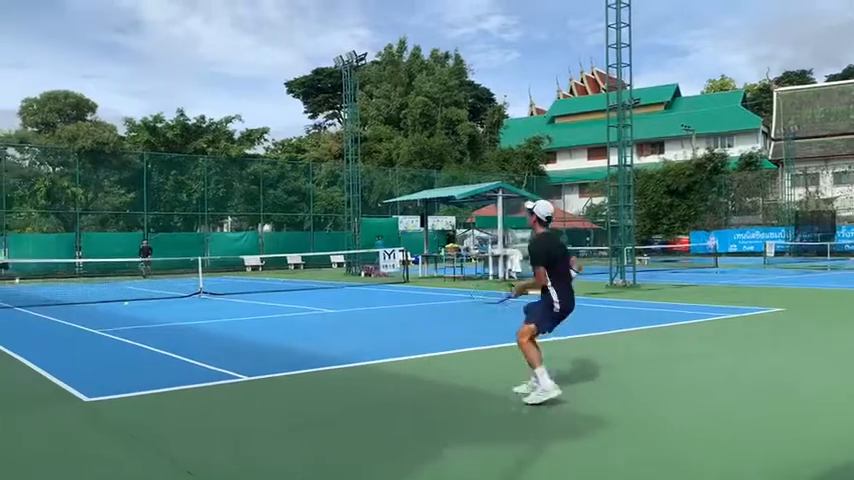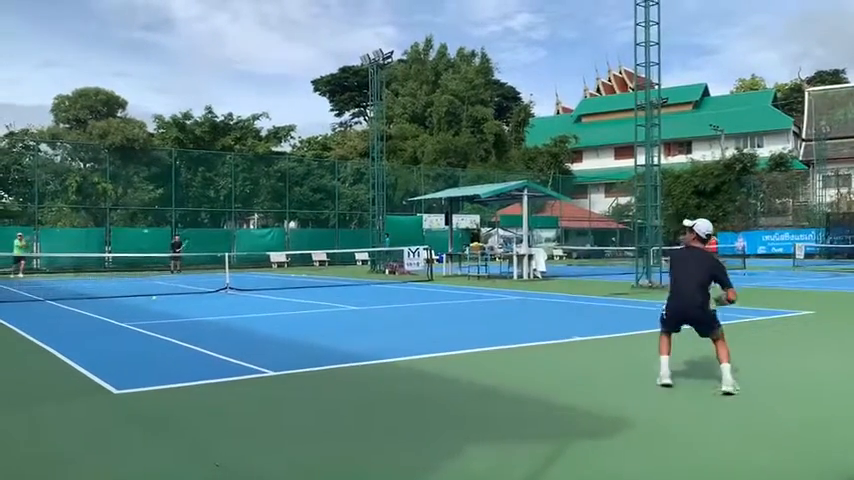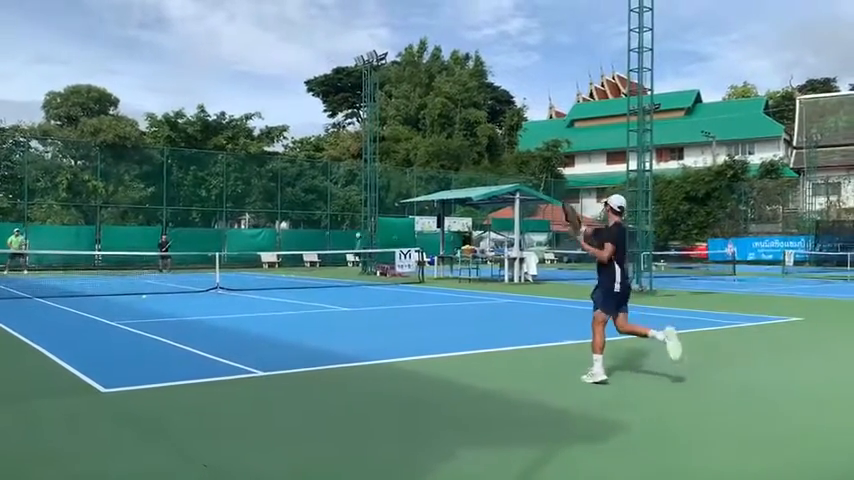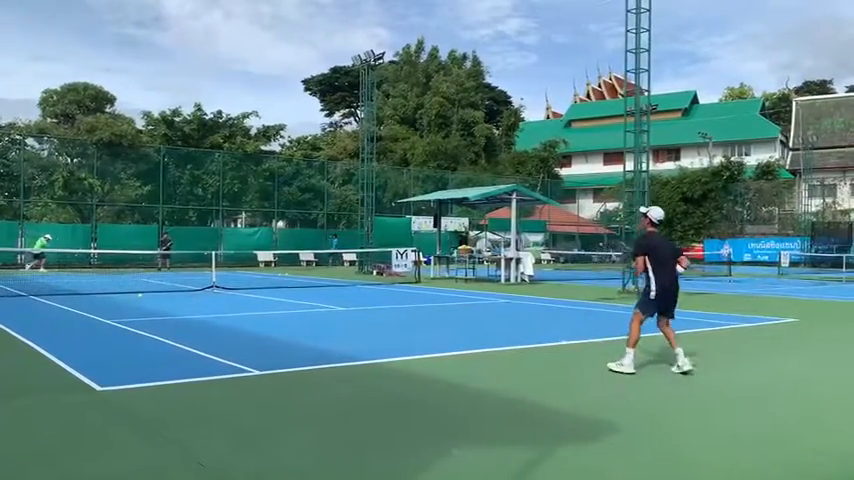
dt=1s
person 1, frame 1
left shoulder: (537, 243)
right shoulder: (556, 240)
left elbow: (541, 280)
right elbow: (573, 266)
left wrist: (521, 287)
left hip: (555, 301)
right hip: (564, 299)
left knee: (523, 337)
right knee: (529, 337)
left ankle: (546, 386)
right ankle: (537, 383)
person 1, frame 2
left shoulder: (676, 254)
right shoulder: (714, 263)
right elbow: (732, 297)
right wrist: (722, 300)
left hip: (674, 309)
right hip: (700, 311)
left knee: (665, 333)
right knee: (719, 340)
left ankle: (665, 373)
right ankle: (727, 381)
person 1, frame 3
left shoulder: (616, 230)
right shoulder: (608, 230)
left elbow: (603, 257)
left wrist: (584, 246)
right wrist: (584, 233)
left hip: (613, 283)
right hip: (614, 284)
left knee: (598, 323)
right knee: (622, 326)
left ankle: (598, 371)
right ankle: (663, 337)
person 1, frame 4
left shoulder: (642, 240)
right shoulder: (668, 241)
left elbow: (640, 269)
right elbow: (684, 264)
left wrist: (645, 267)
left hip: (655, 288)
right hip: (672, 288)
left knee: (636, 321)
right knee: (664, 324)
left ankle: (627, 362)
right ankle: (682, 361)
